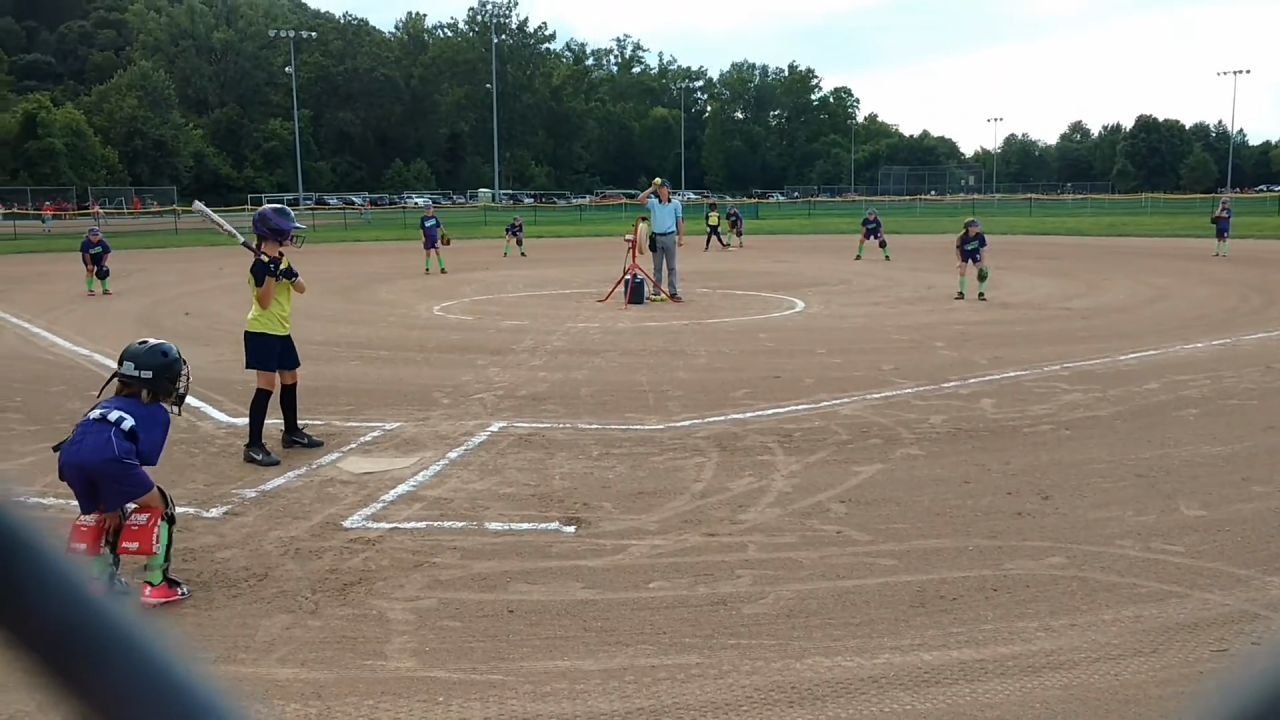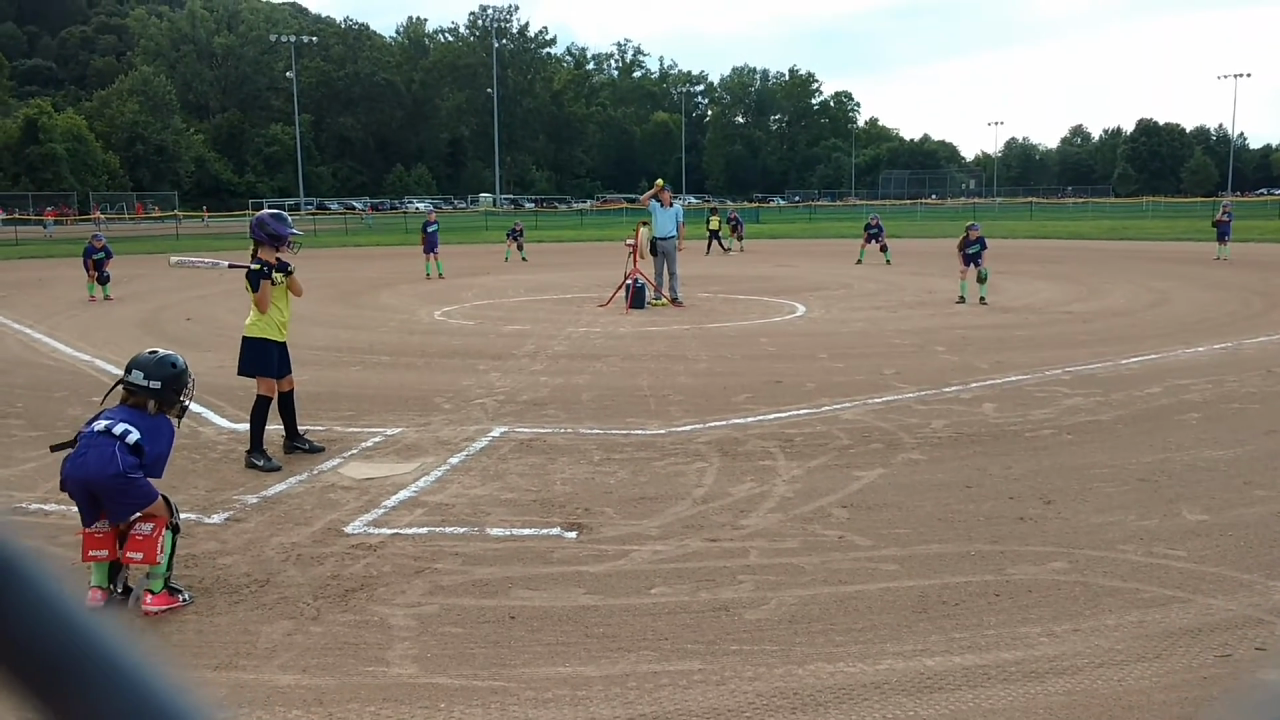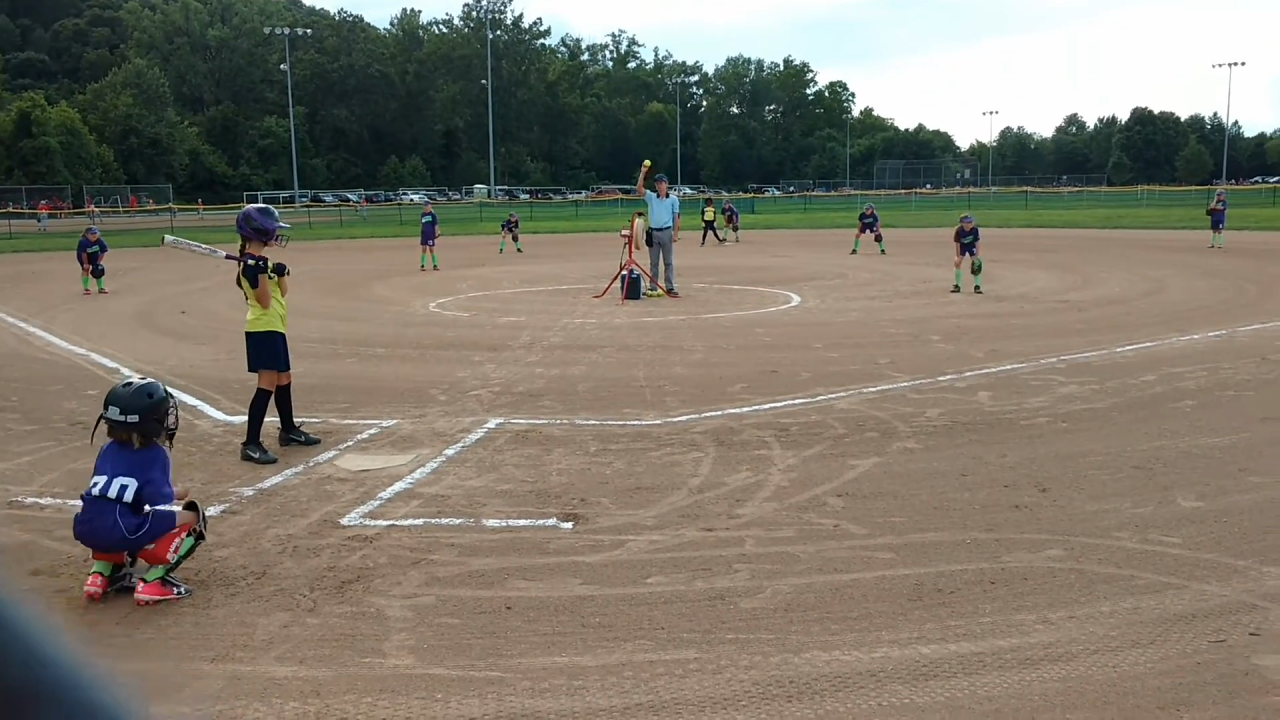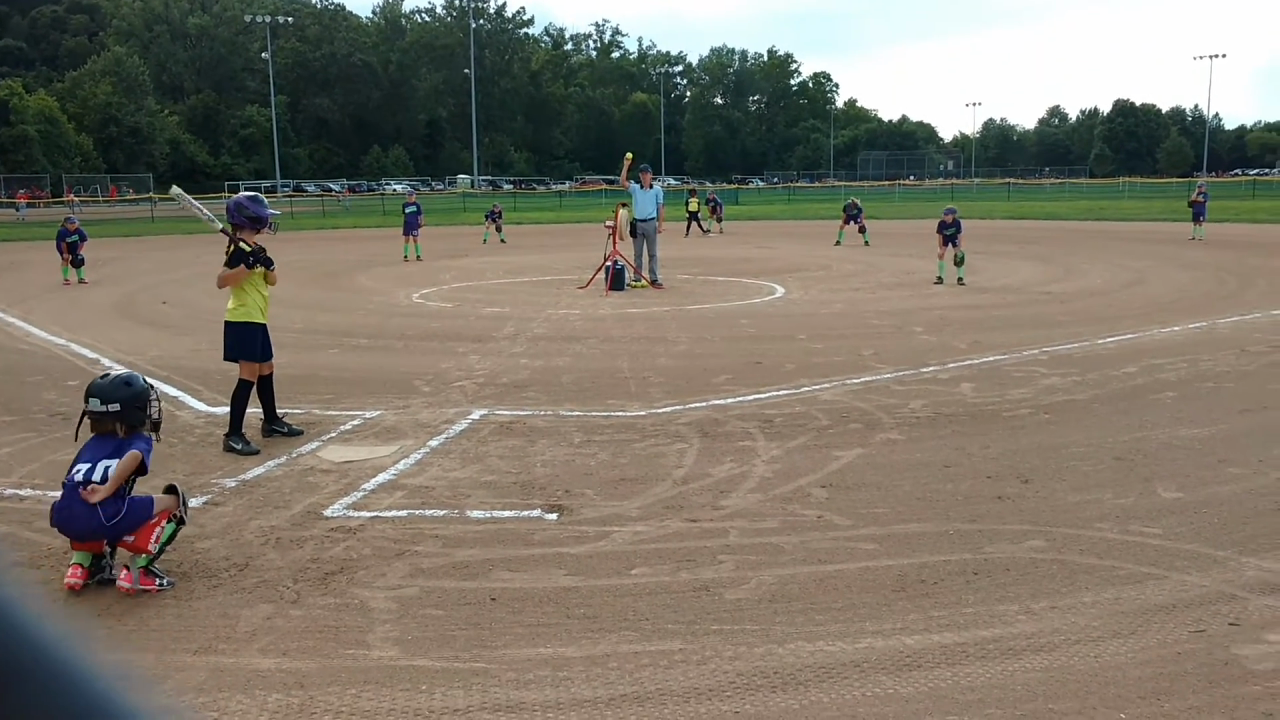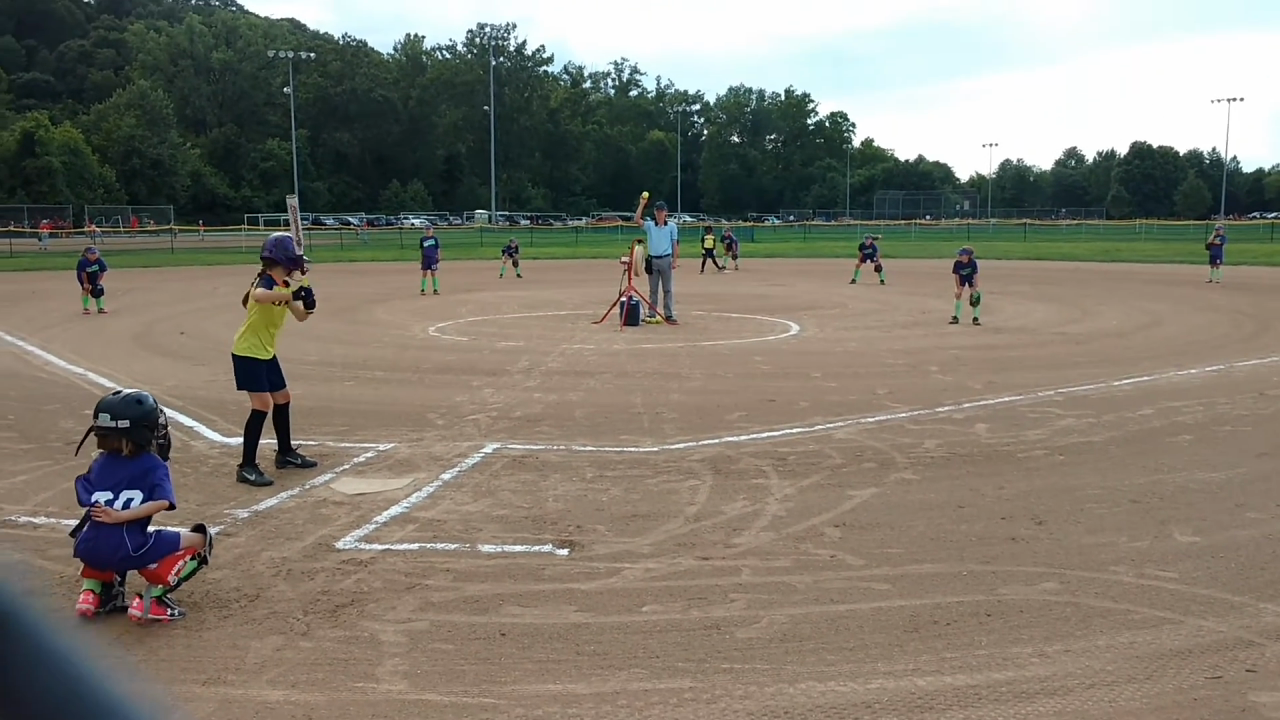
dt=0.5s
person 1, frame 1
left shoulder: (280, 258)
right shoulder: (261, 263)
left elbow: (302, 288)
right elbow: (264, 303)
left wrist: (293, 276)
right wrist: (270, 274)
left hip: (280, 330)
right hip: (262, 330)
left knee: (290, 379)
right knee: (267, 385)
left ankle: (291, 432)
right ankle: (253, 446)
person 1, frame 2
left shoulder: (277, 263)
right shoulder: (257, 268)
left elbow: (298, 291)
right elbow: (262, 307)
left wrist: (288, 272)
right wrist: (265, 277)
left hip: (277, 336)
right hip: (261, 336)
left knee: (286, 385)
right knee: (267, 391)
left ankle: (293, 438)
right ankle: (255, 452)
person 1, frame 3
left shoulder: (262, 260)
right shoulder: (250, 264)
left elbow: (282, 292)
right elbow: (265, 302)
left wrist: (281, 274)
right wrist: (262, 273)
left hip: (274, 328)
right hip: (263, 329)
left knee: (283, 379)
right knee: (267, 384)
left ankle: (288, 430)
right ankle: (251, 444)
person 1, frame 4
left shoulder: (255, 247)
right shoulder: (241, 249)
left elbow: (272, 281)
right elbow: (221, 281)
left wrist: (267, 264)
right wrist: (249, 265)
left hip: (256, 319)
right hip: (243, 319)
left knee: (266, 369)
right knee: (249, 375)
left ankle: (271, 421)
right ankle: (233, 436)
person 1, frame 5
left shoulder: (284, 284)
right shoulder: (266, 281)
left elbow: (301, 316)
right elbow: (257, 296)
left wrist: (308, 304)
right wrist: (292, 295)
left hip: (266, 352)
right hip: (248, 352)
left knee: (282, 398)
right knee: (262, 405)
left ankle: (285, 453)
right ankle: (247, 466)
person 2, frame 1
left shoulder: (109, 403)
right shoulder: (158, 414)
right elbow: (140, 463)
right wrist: (114, 506)
left hip: (70, 456)
right hip: (109, 456)
left knee: (104, 510)
right knee: (158, 508)
left ankle: (100, 578)
right ankle: (156, 584)
person 2, frame 2
left shoulder: (110, 413)
right shoulder: (163, 425)
right elbow: (148, 474)
right wrist: (126, 511)
left hip: (73, 470)
right hip: (113, 471)
left knee: (105, 519)
right knee: (163, 515)
left ankle: (99, 587)
right ankle: (157, 592)
person 2, frame 3
left shoulder: (108, 449)
right shoulder: (156, 454)
right elbow: (158, 498)
right wrist: (176, 494)
left hip: (86, 530)
right hip: (121, 532)
right knee: (193, 517)
left ankle: (100, 575)
right ankle: (154, 581)
person 2, frame 4
left shoulder: (93, 442)
right shoulder: (140, 439)
left elbow: (73, 480)
right elbow: (134, 457)
right wrist: (107, 490)
left hip: (64, 518)
right hip: (99, 521)
right knee: (173, 501)
left ankle: (82, 565)
right ankle: (138, 570)
person 2, frame 5
left shoulder: (100, 461)
right shoulder: (154, 465)
left elbow: (85, 499)
right elbow: (162, 502)
right wrist: (121, 516)
left hip: (88, 549)
right hip: (127, 551)
right knee: (199, 540)
left ankle: (93, 592)
right ankle: (151, 599)
